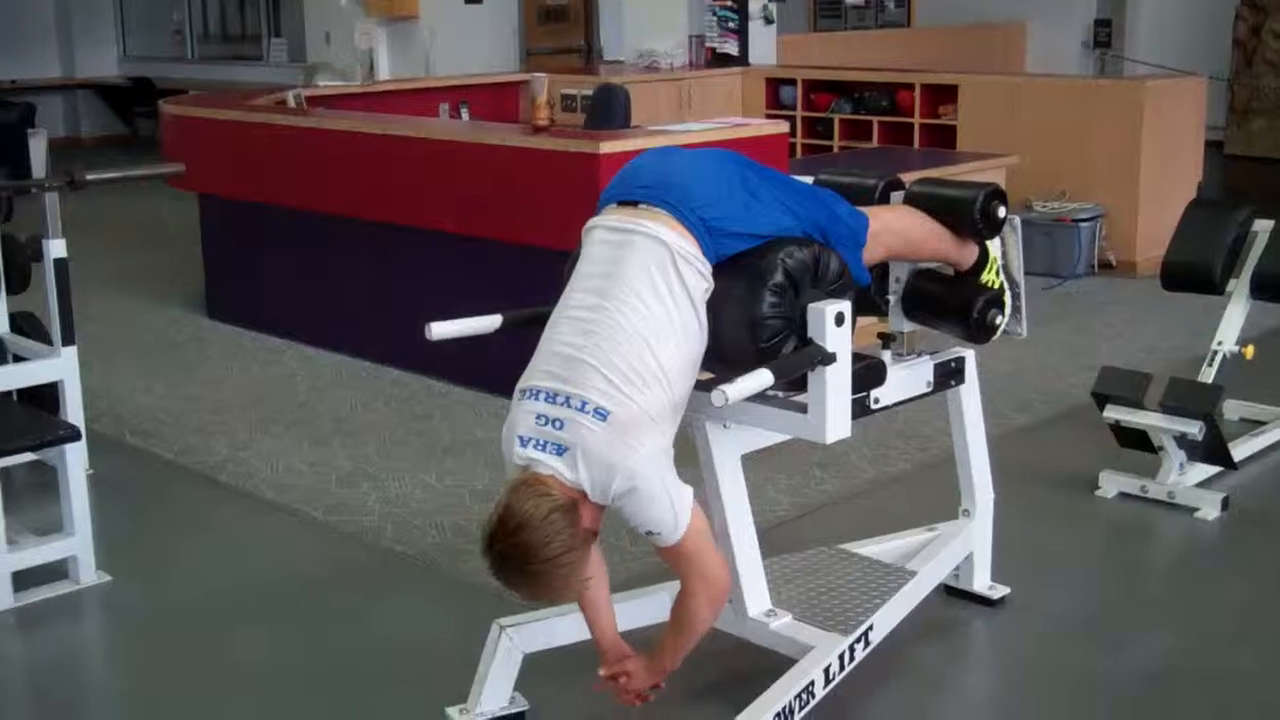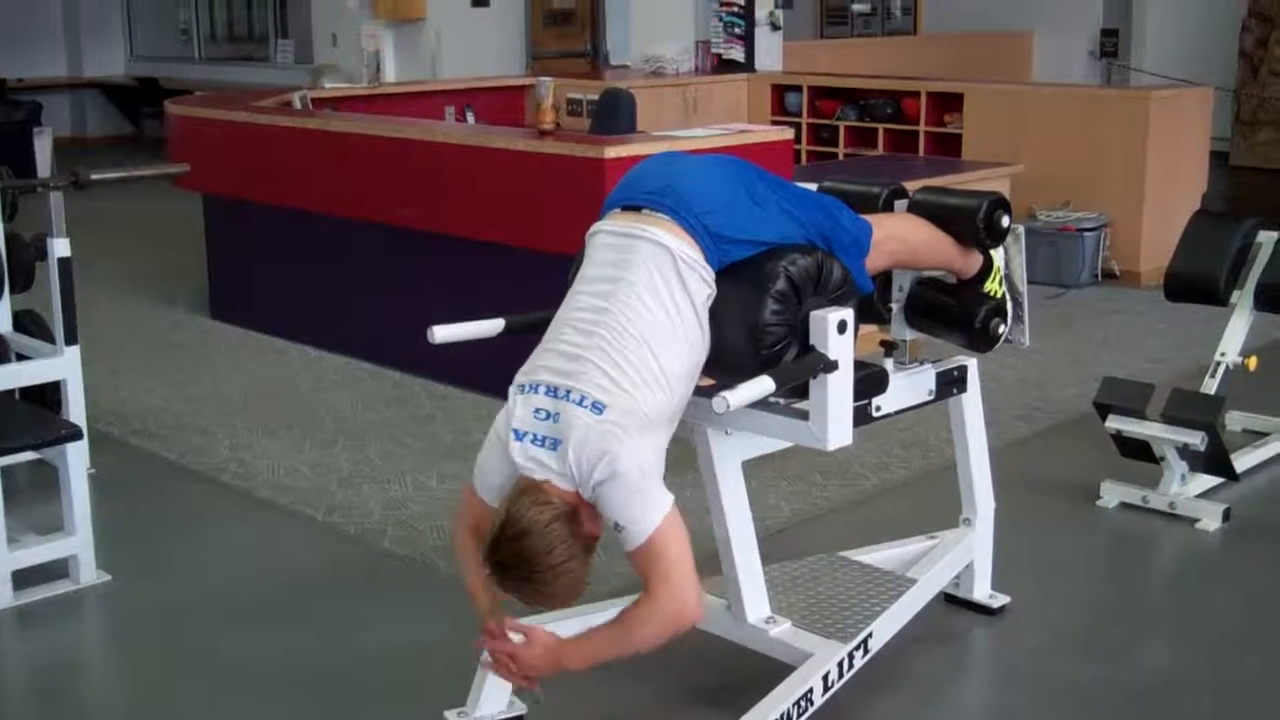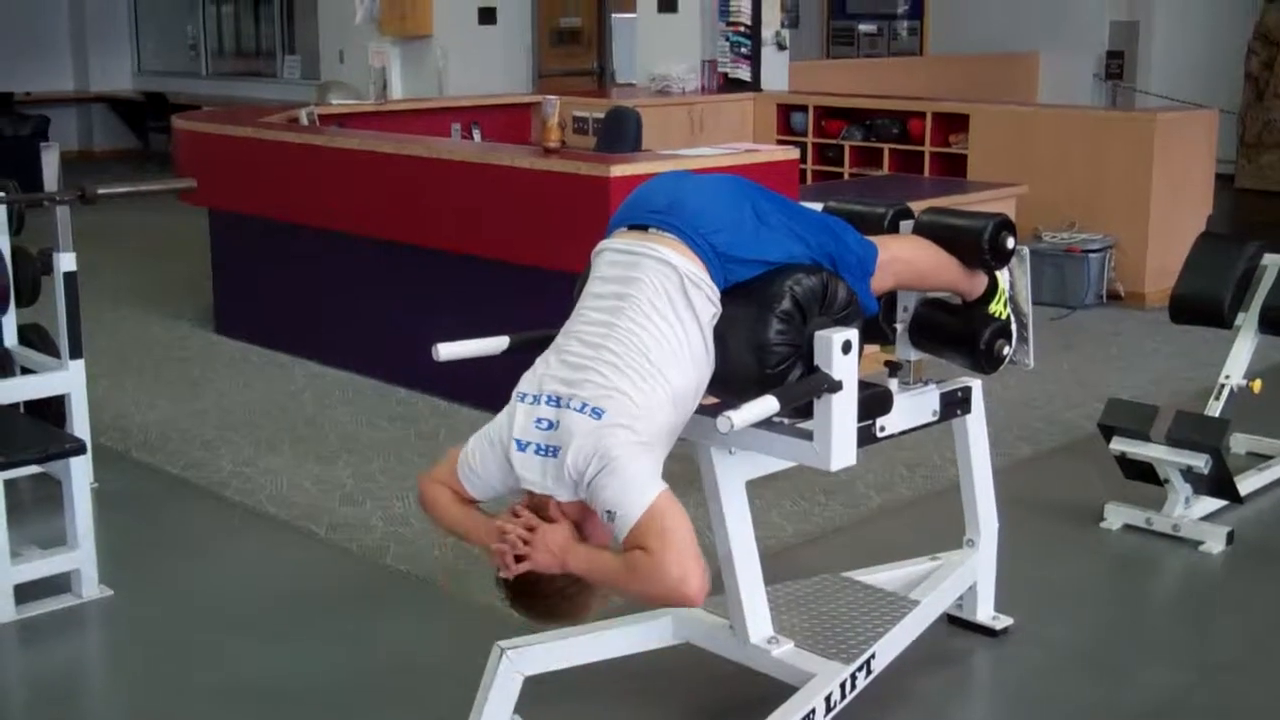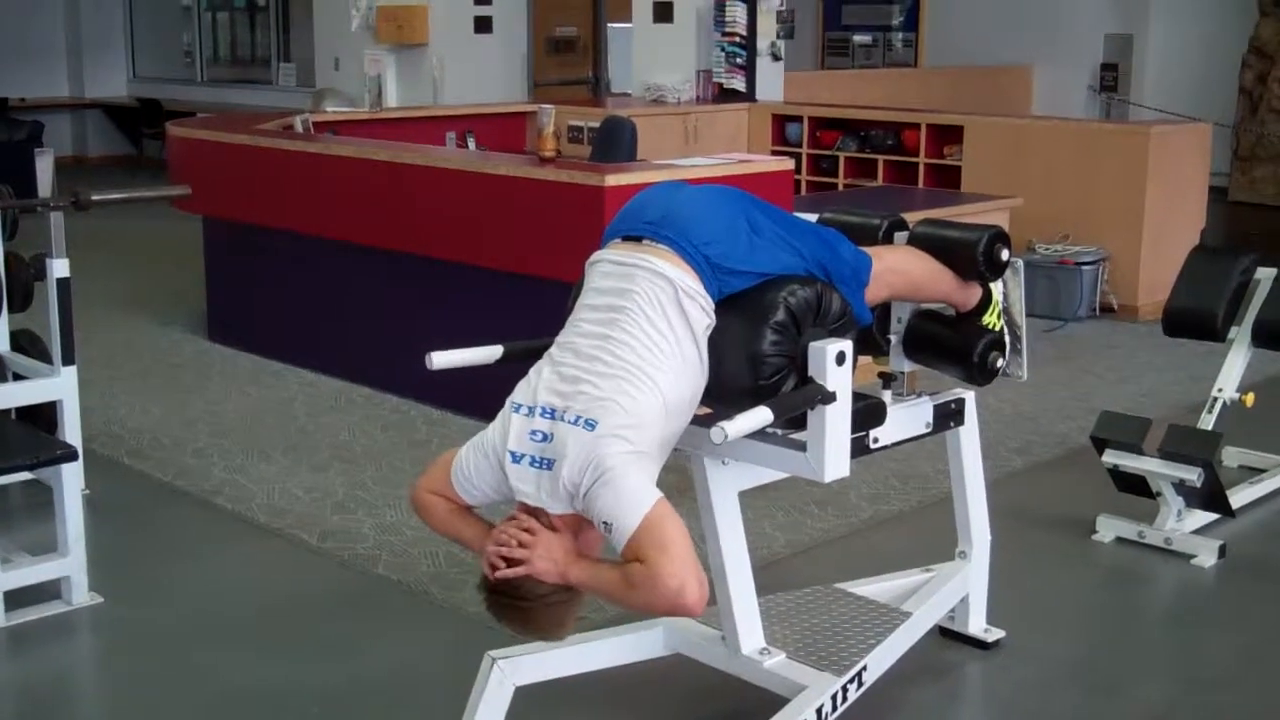
dt=0.3s
person 1, frame 1
left shoulder: (623, 462)
right shoulder: (522, 434)
left elbow: (709, 584)
right elbow: (571, 546)
left wrist: (651, 671)
right wrist: (609, 647)
left hip: (698, 204)
right hip: (628, 202)
left knee: (865, 240)
left ankle: (974, 258)
person 1, frame 2
left shoulder: (611, 456)
right shoulder: (513, 429)
left elbow: (678, 605)
right elbow: (473, 532)
left wrist: (561, 656)
right wrist: (496, 628)
left hip: (699, 210)
right hip: (633, 203)
left knee: (870, 247)
left ankle: (976, 267)
person 1, frame 3
left shoulder: (608, 461)
right shoulder: (512, 439)
left elbow: (684, 582)
right elbow: (434, 489)
left wrist: (571, 557)
right wrist: (493, 537)
left hip: (708, 231)
right hip: (642, 216)
left knee: (871, 270)
left ankle: (981, 288)
person 1, frame 4
left shoulder: (602, 470)
right shoulder: (505, 447)
left elbow: (683, 591)
right elbow: (429, 494)
left wrist: (573, 569)
right wrist: (489, 544)
left hip: (703, 238)
right hip: (637, 229)
left knee: (866, 280)
left ankle: (974, 300)
